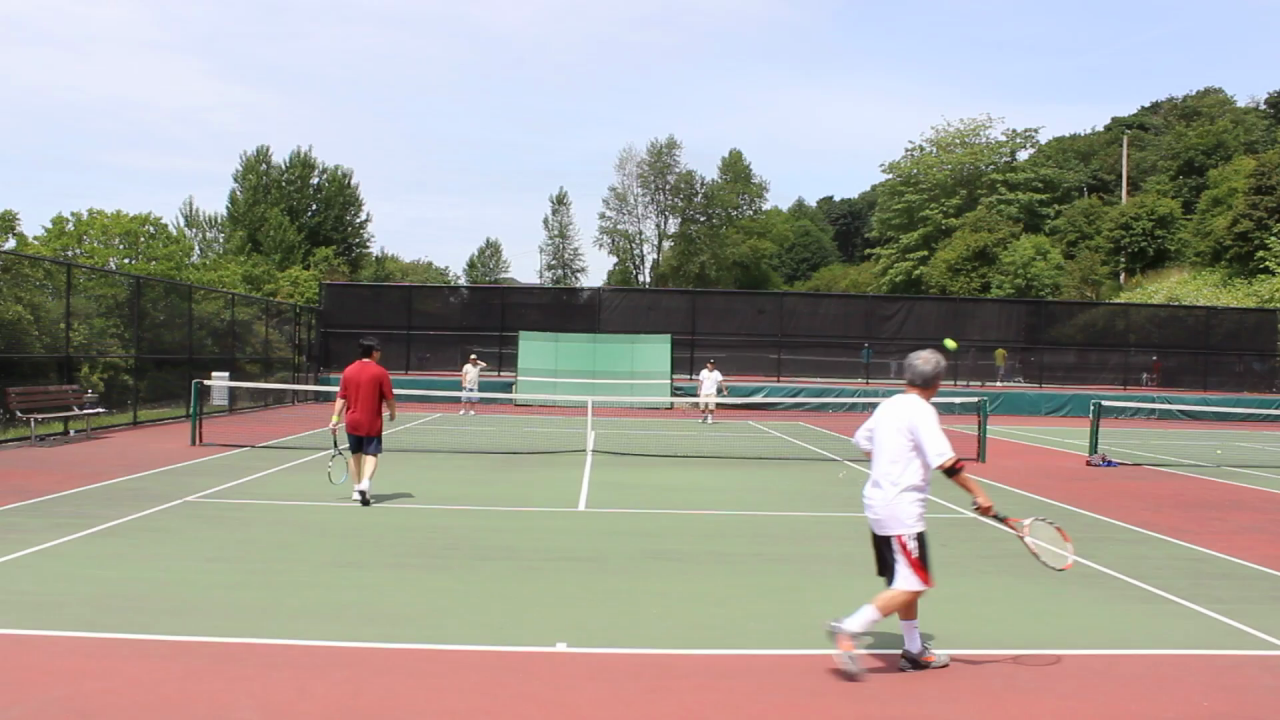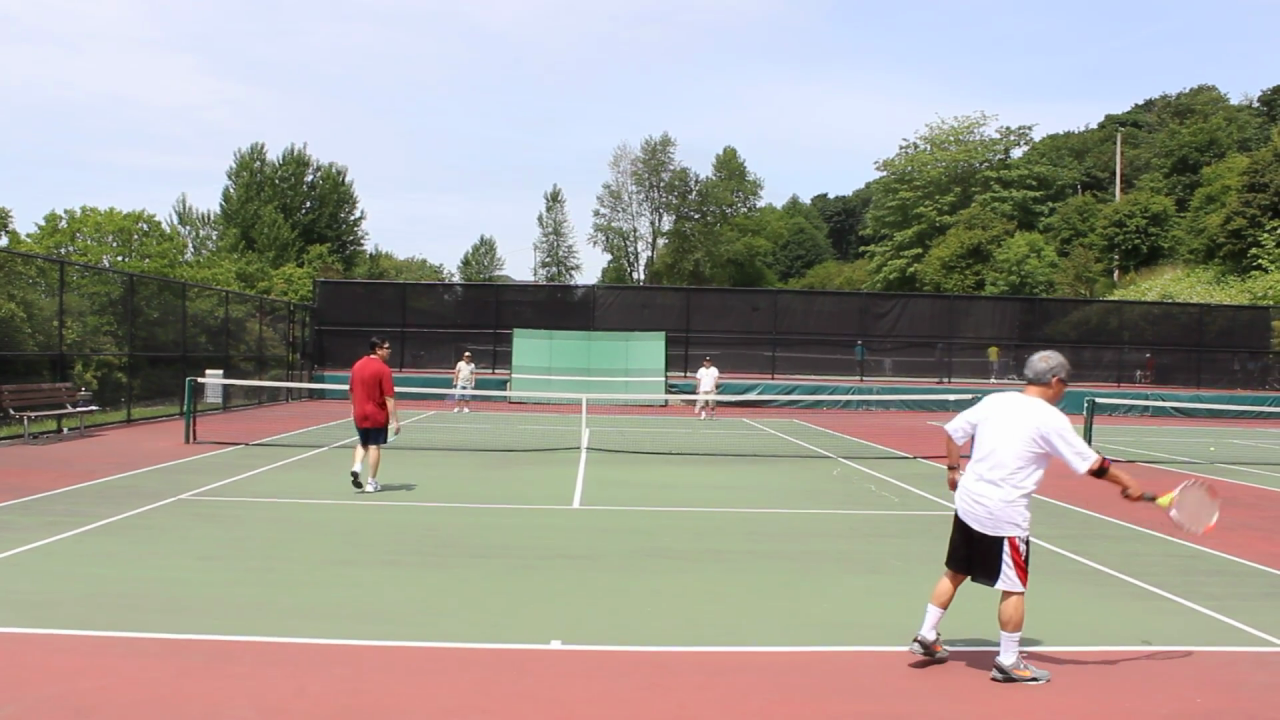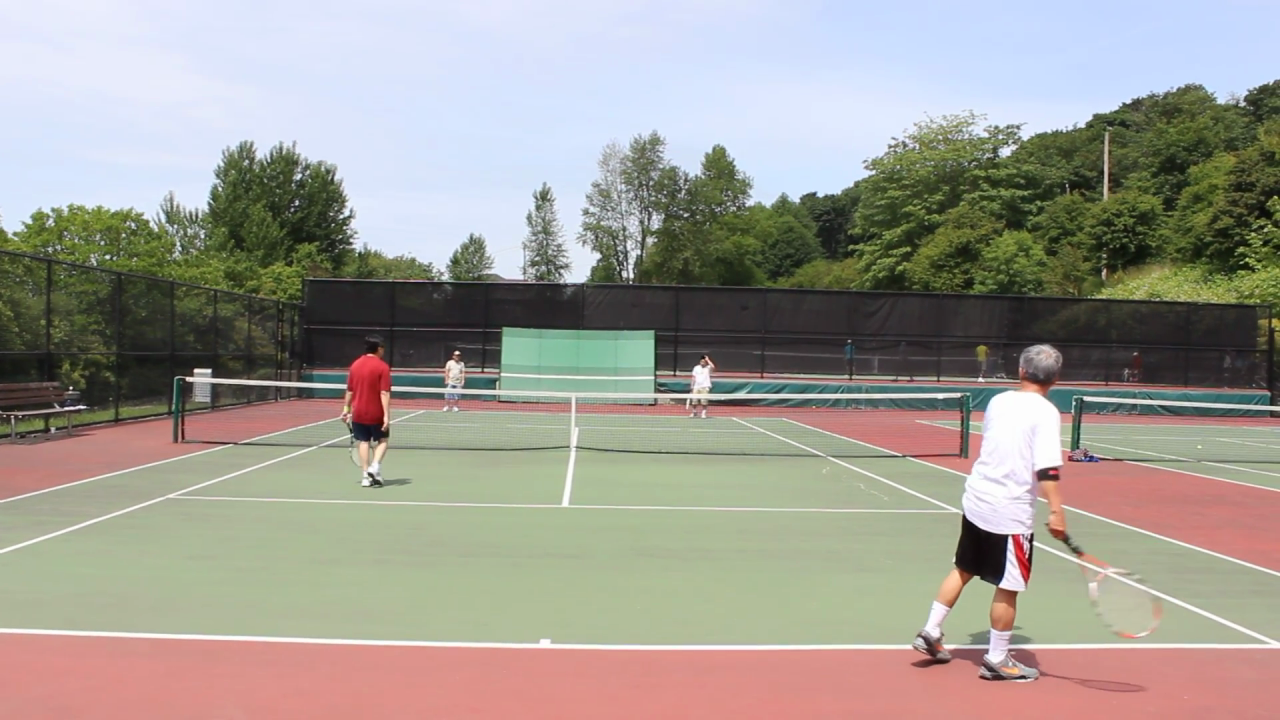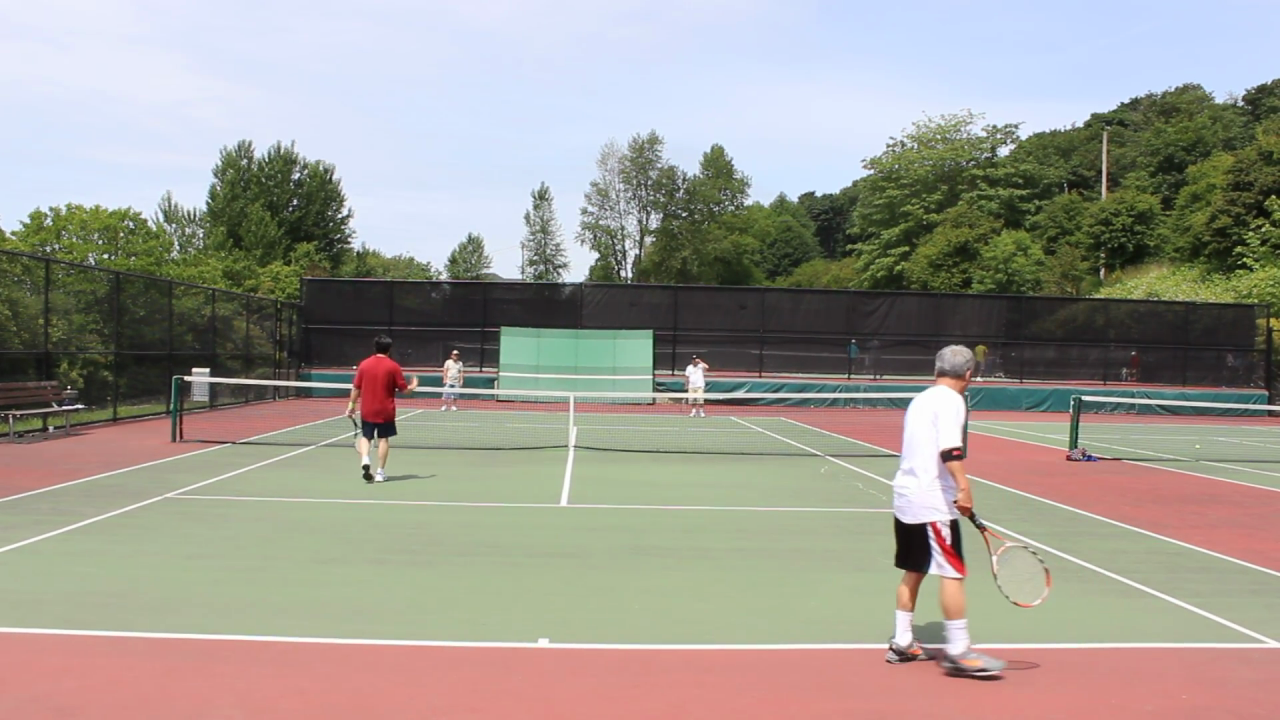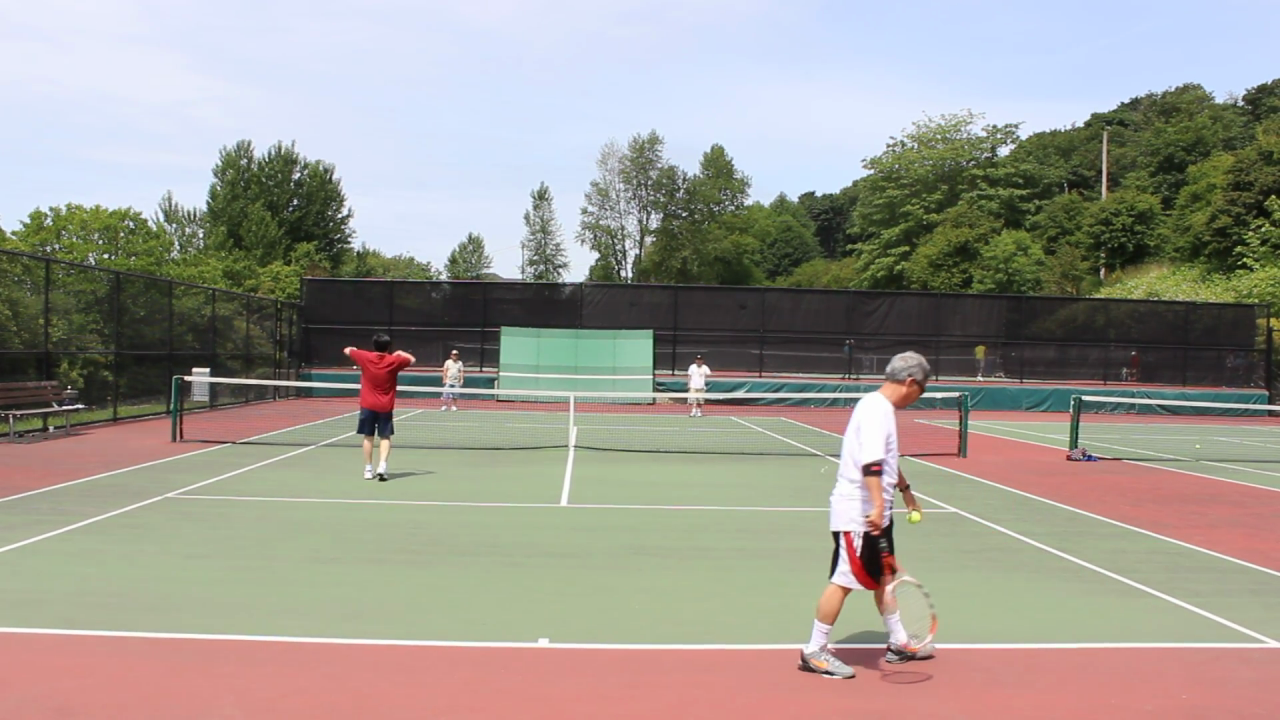
dt=0.7s
person 1, frame 1
left shoulder: (888, 406)
right shoulder: (922, 412)
left elbow: (863, 441)
right elbow: (946, 461)
right wrist: (976, 493)
left hip: (881, 505)
right hip: (899, 512)
left knee: (903, 581)
right knee: (912, 586)
left ankle: (913, 650)
right ankle: (849, 628)
person 1, frame 2
left shoulder: (994, 401)
right shoulder: (1050, 418)
left elbow: (954, 431)
right elbow: (1090, 462)
left wrist: (953, 470)
right wrist: (1127, 483)
left hip: (969, 502)
right hip: (1005, 512)
left knee: (955, 571)
right knee: (1013, 588)
left ankle: (926, 636)
right ankle: (1008, 662)
person 1, frame 3
left shoulder: (998, 401)
right shoulder: (1046, 412)
right elbow: (1047, 468)
right wrist: (1056, 511)
left hip: (976, 500)
right hip: (1010, 510)
left knee: (963, 569)
right knee: (1009, 587)
left ankle: (931, 632)
right ankle: (997, 660)
person 1, frame 4
left shoulder: (919, 400)
right shoulder: (951, 400)
right elbow: (950, 450)
right wrist: (963, 487)
left hip: (906, 497)
right hip: (932, 501)
left knee: (912, 571)
right knee: (952, 574)
left ankle: (902, 642)
right ankle: (958, 651)
person 1, frame 5
left shoulder: (881, 407)
right shoulder: (876, 409)
left elbow: (887, 460)
right elbow: (870, 463)
left wrist: (906, 492)
right wrist: (877, 505)
left hip: (876, 512)
right hip: (858, 513)
left knee: (884, 576)
right knee: (844, 581)
left ankle: (899, 644)
right ankle: (814, 651)
